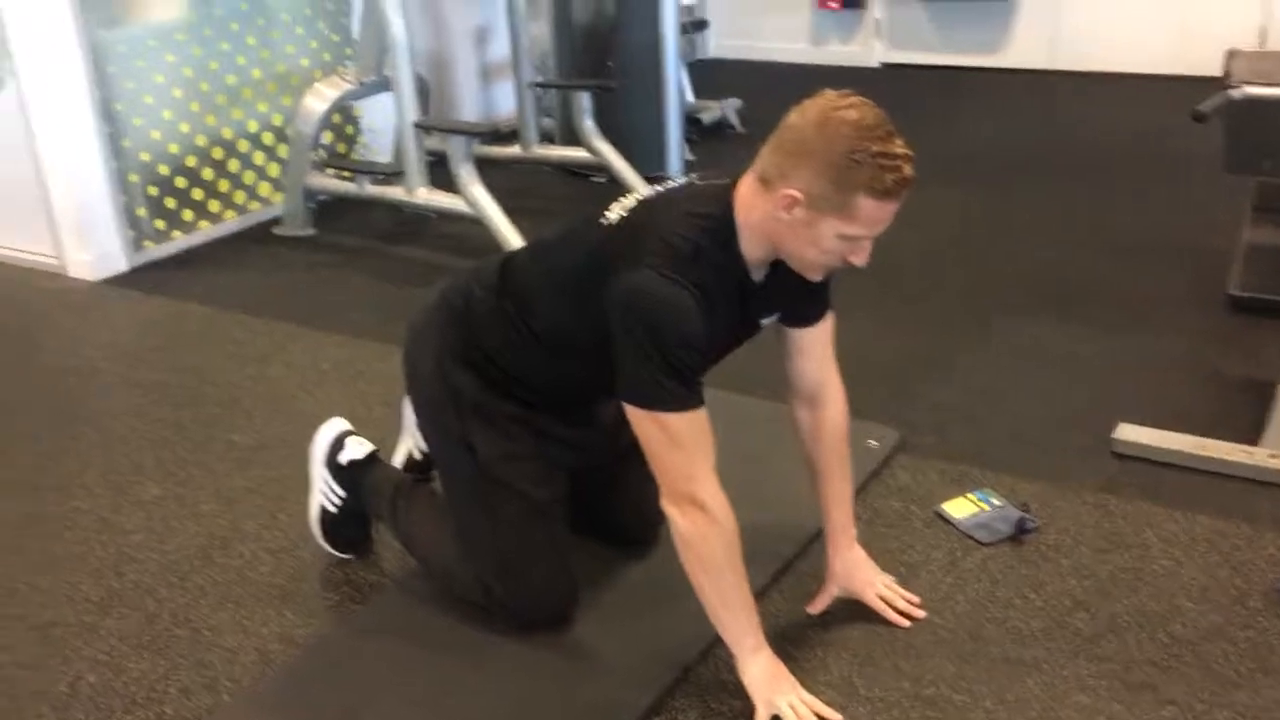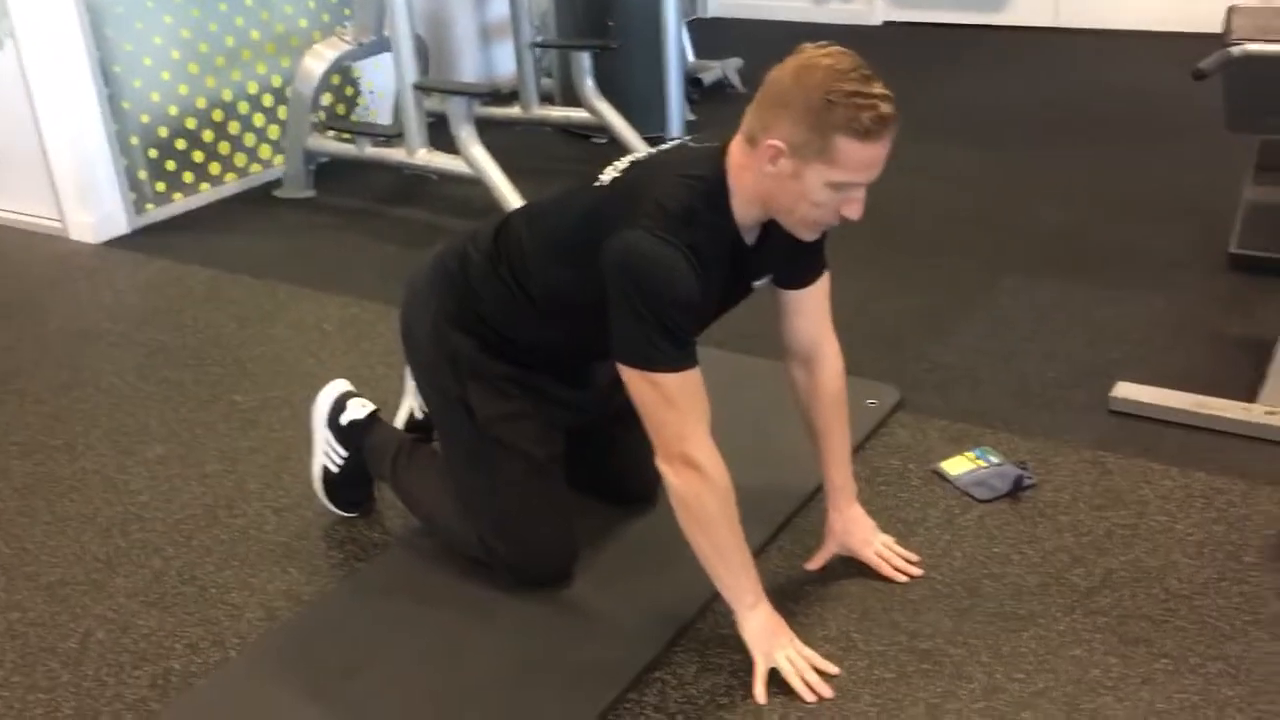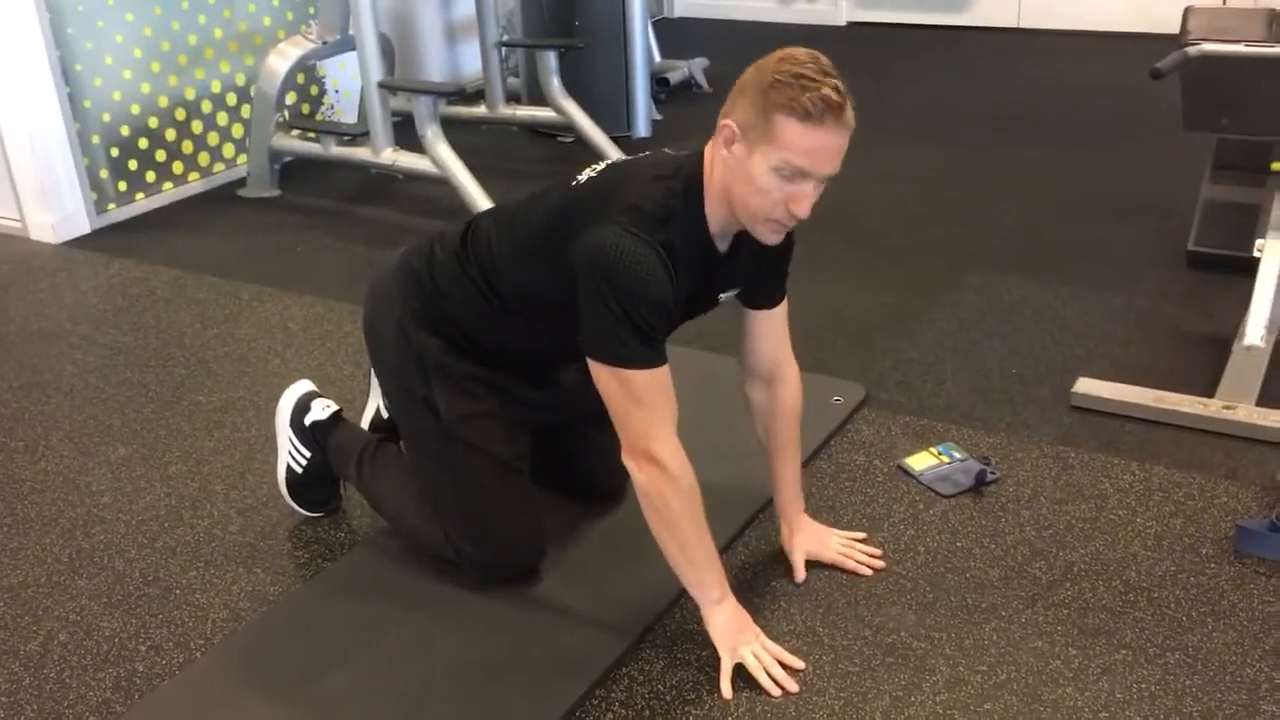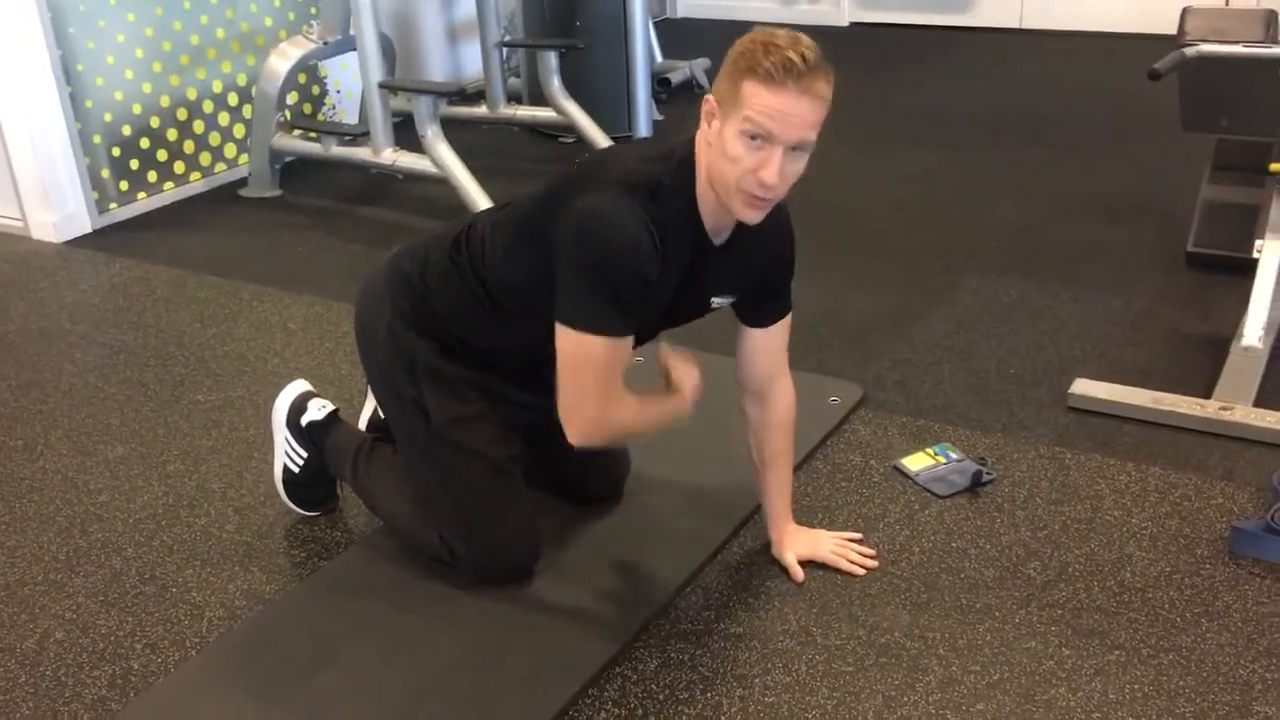
dt=0.7s
person 1, frame 1
left shoulder: (790, 236)
right shoulder: (662, 285)
left elbow: (818, 395)
right elbow: (691, 497)
left wrist: (844, 550)
right wrist: (755, 660)
left hip: (567, 373)
right hip: (471, 368)
left knee: (634, 527)
right knee: (534, 599)
right ankle: (360, 474)
person 1, frame 2
left shoulder: (788, 200)
right shoulder: (655, 246)
left elbow: (814, 354)
right elbow: (686, 456)
left wrist: (844, 508)
right wrist: (754, 613)
left hip: (564, 333)
right hip: (468, 329)
left knee: (632, 485)
right knee: (536, 555)
left ankle: (469, 415)
right ankle: (363, 434)
person 1, frame 3
left shoulder: (763, 220)
right shoulder: (628, 246)
left elbow: (771, 374)
right elbow: (652, 453)
left wrist: (793, 520)
right wrist: (719, 608)
left hip: (529, 335)
right hip: (431, 326)
left knee: (600, 482)
right knee: (503, 551)
left ankle: (426, 412)
right ankle: (328, 436)
person 1, frame 4
left shoulder: (766, 236)
right shoulder: (616, 222)
left elbow: (766, 387)
right elbow: (587, 419)
left wrist: (782, 526)
right wrist: (678, 401)
left hip: (524, 345)
right hip: (422, 331)
left knee: (597, 485)
right knee: (498, 552)
left ankle: (410, 418)
right ankle: (326, 438)
